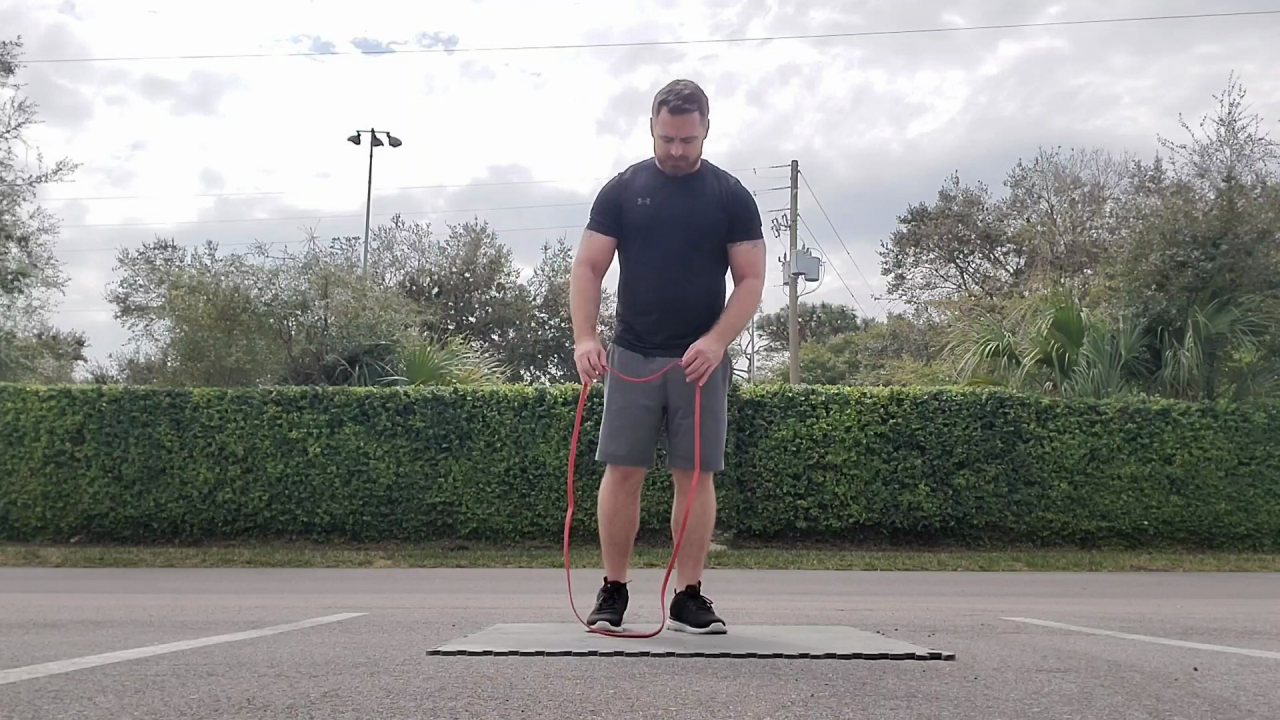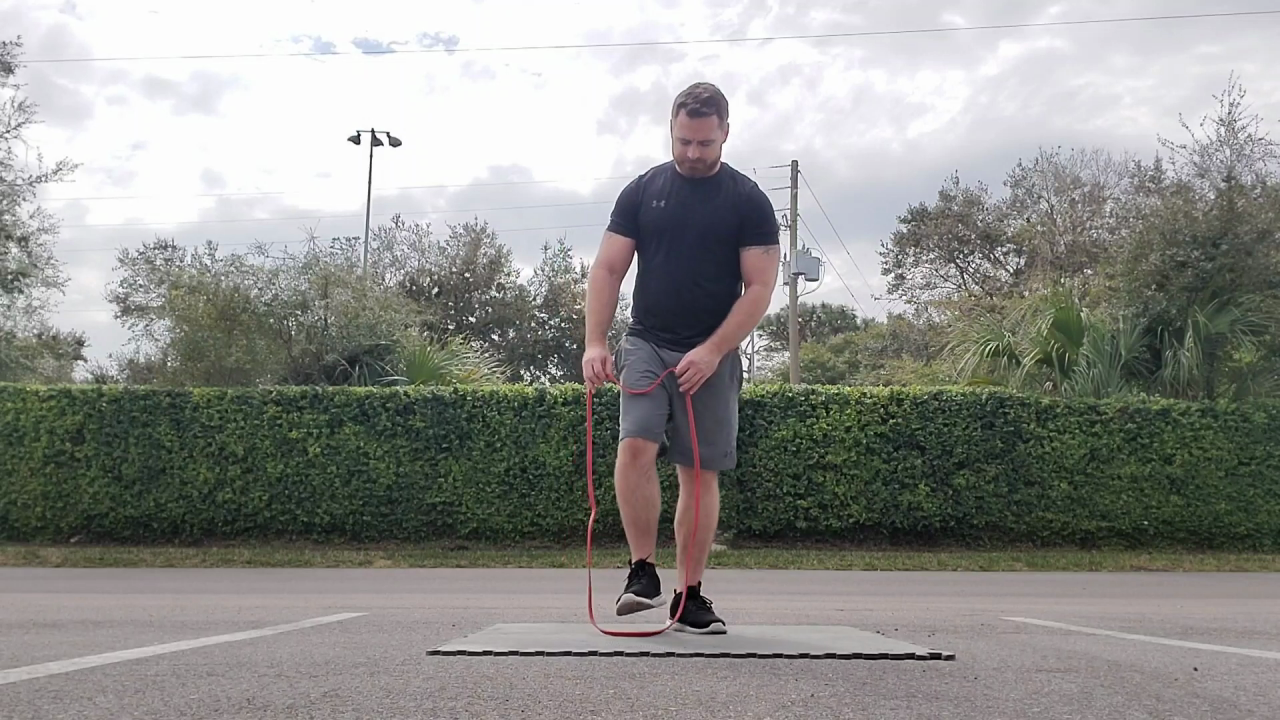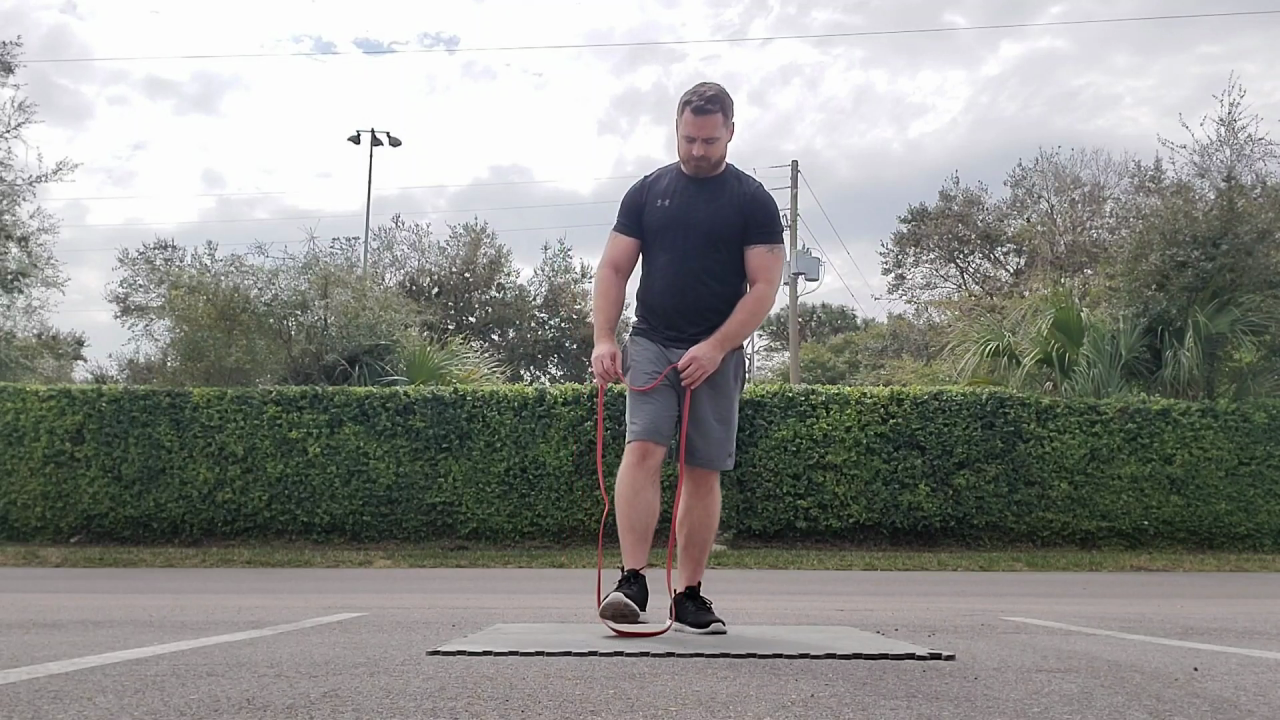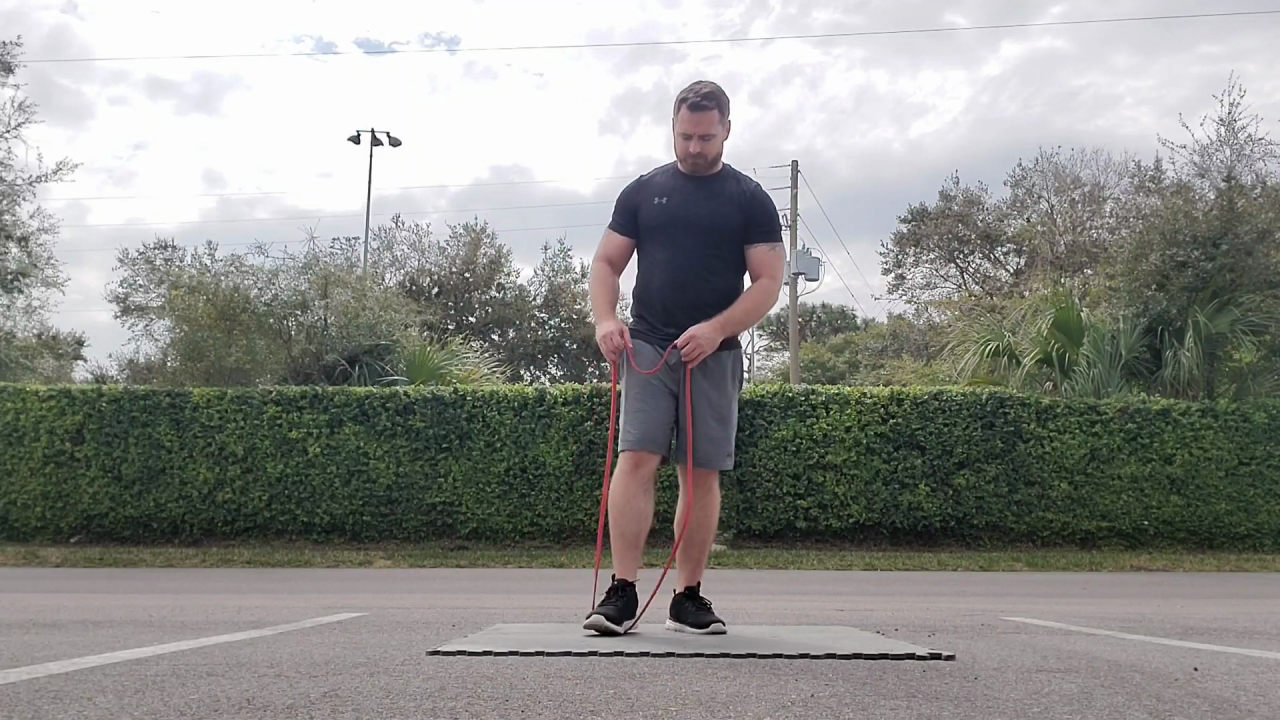
dt=0.3s
person 1, frame 1
left shoulder: (731, 196)
right shoulder: (622, 189)
left elbow: (750, 279)
right elbow: (588, 266)
left wrist: (717, 341)
right wrist: (585, 336)
left hip: (700, 358)
right hip: (632, 355)
left knee: (695, 474)
right knee: (623, 473)
left ankle: (688, 597)
right ankle: (613, 591)
person 1, frame 2
left shoulder: (748, 200)
right shoulder: (642, 191)
left elbow: (760, 287)
right elbow: (607, 268)
left wrist: (712, 351)
right wrist: (595, 342)
left hip: (713, 356)
right hip: (647, 345)
left knee: (700, 474)
right knee: (635, 449)
left ankle: (688, 596)
right ankle: (642, 570)
person 1, frame 3
left shoulder: (752, 199)
right shoulder: (647, 191)
left elbow: (763, 286)
right elbow: (613, 268)
left wrist: (716, 348)
right wrist: (604, 339)
left hip: (716, 356)
right hip: (650, 346)
left knee: (702, 473)
right knee: (642, 452)
left ankle: (688, 596)
right ankle: (633, 581)
person 1, frame 4
left shoulder: (749, 199)
right shoulder: (642, 191)
left elbow: (768, 282)
right elbow: (606, 261)
left wrist: (716, 329)
right wrist: (605, 319)
left hip: (713, 354)
right hip: (646, 348)
left knee: (701, 473)
right knee: (636, 461)
left ankle: (687, 596)
right ankle: (621, 591)
